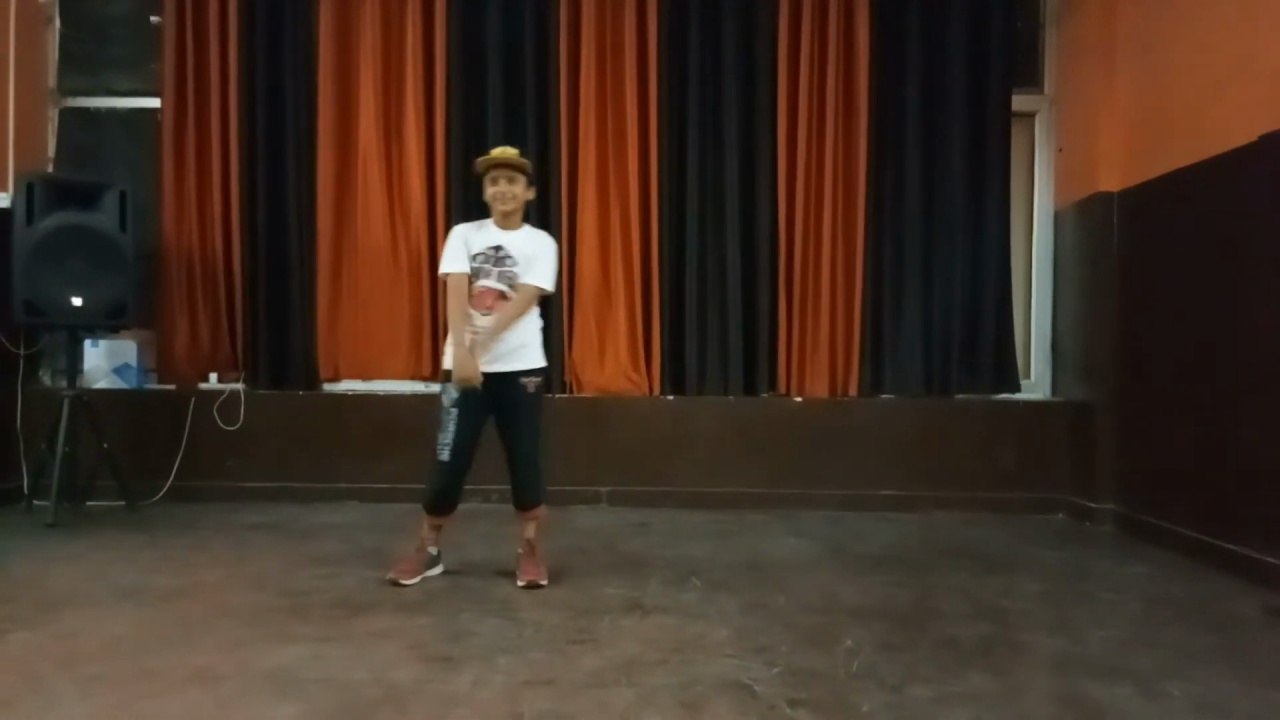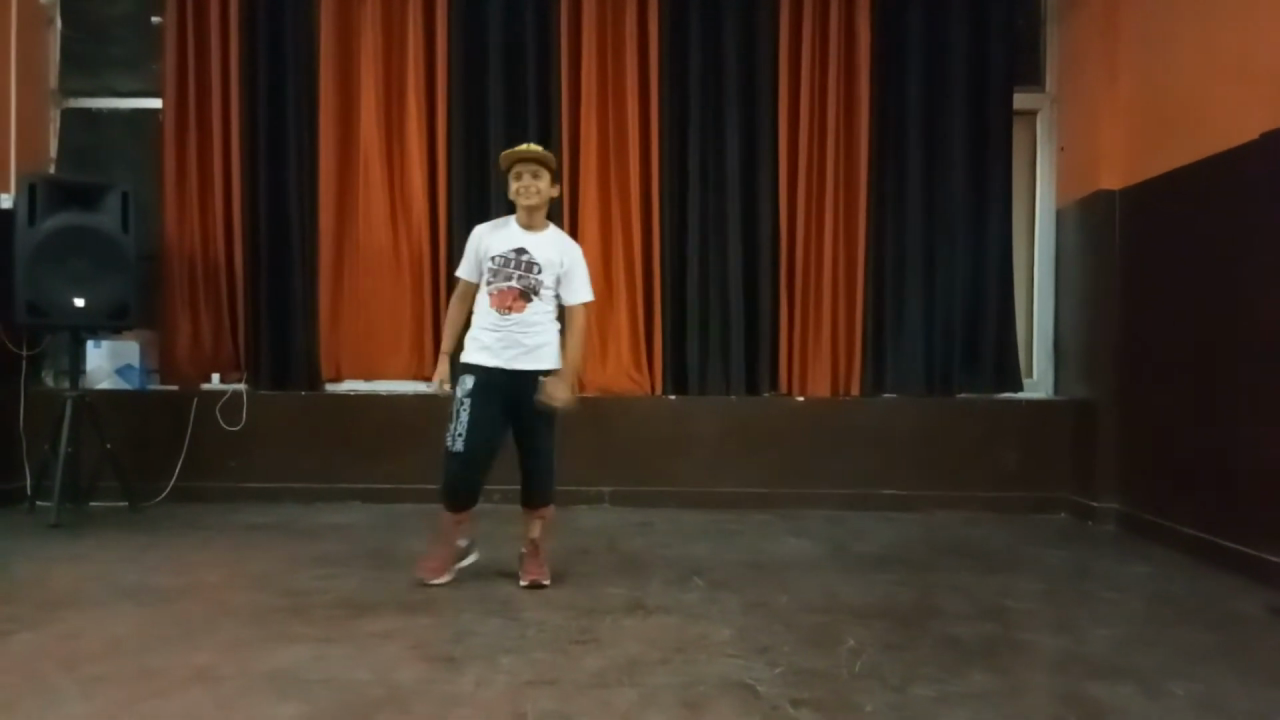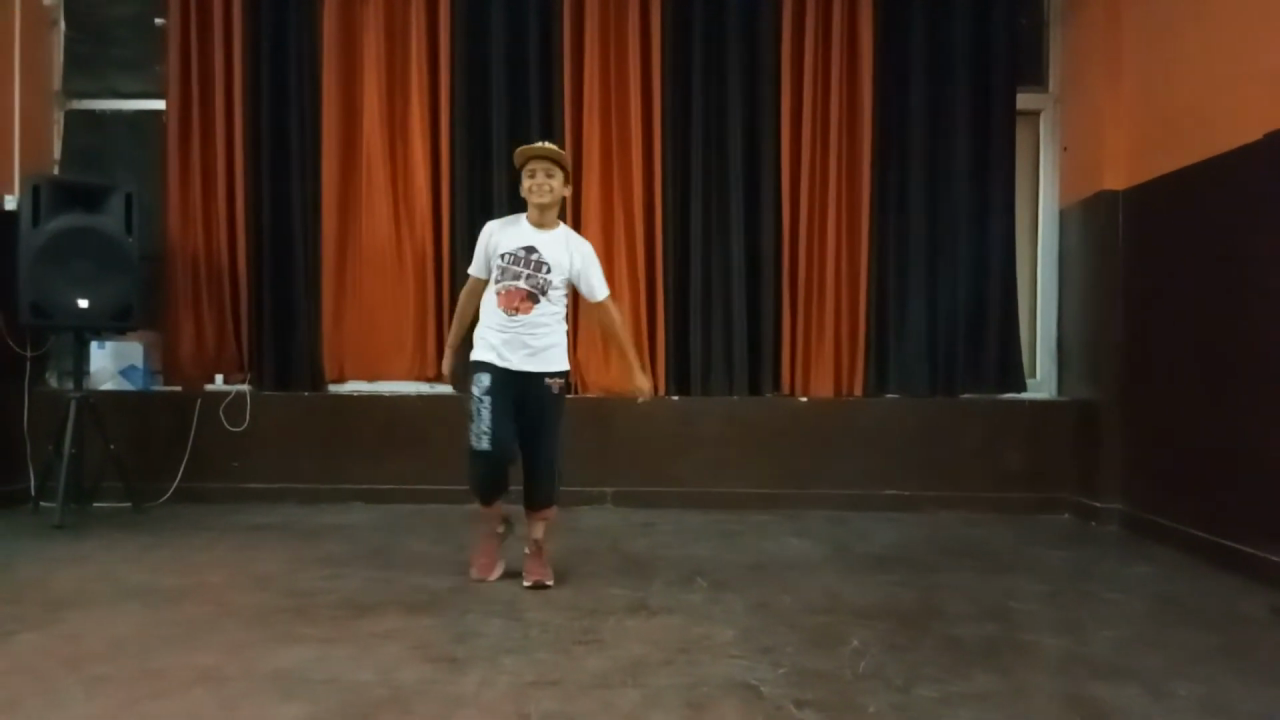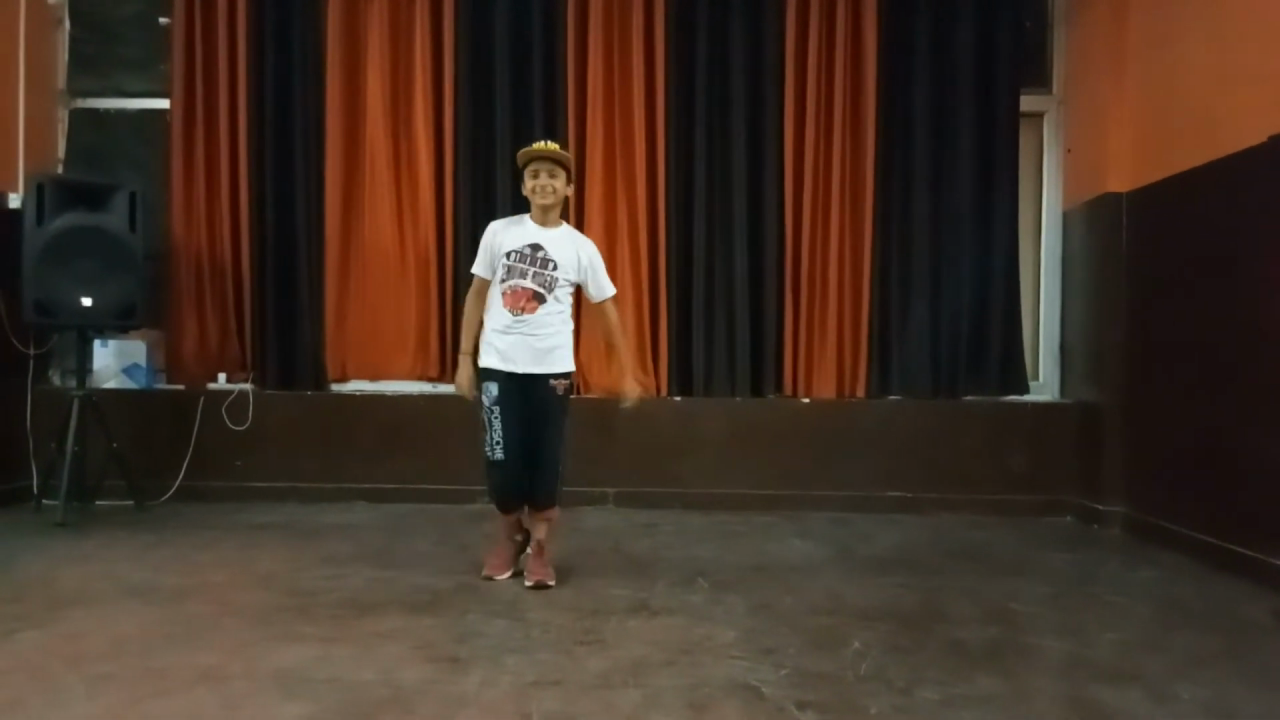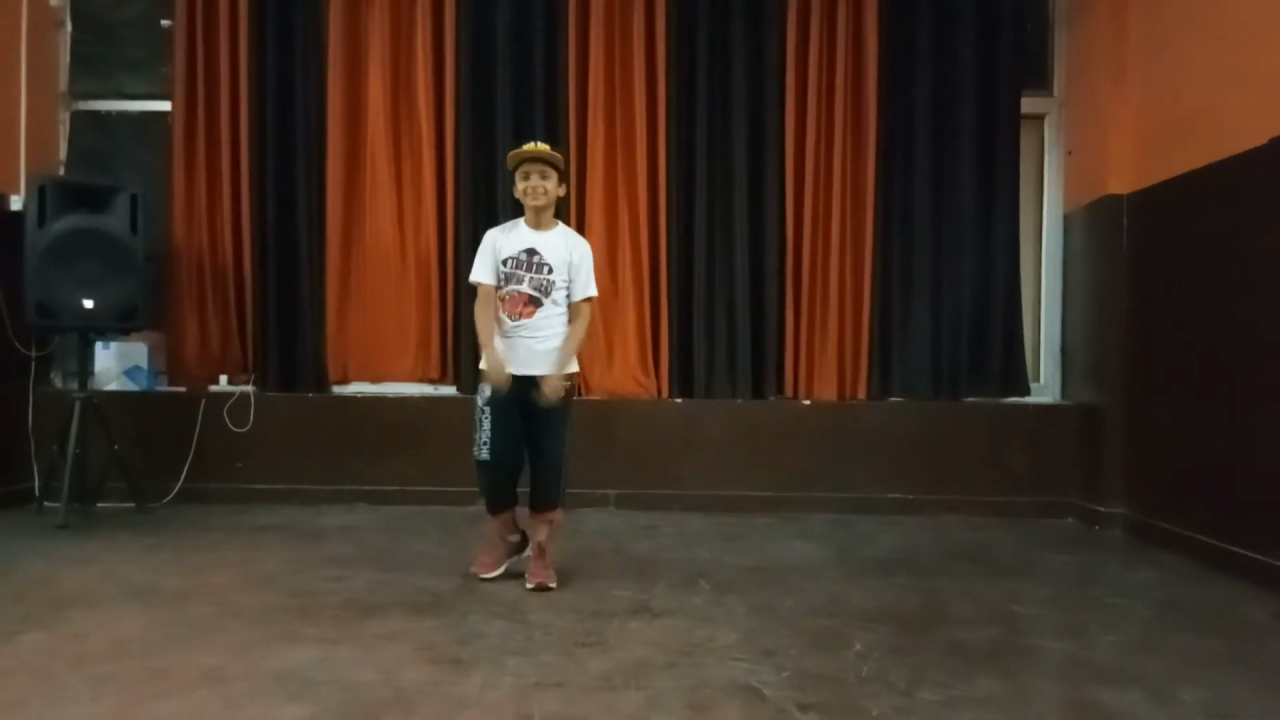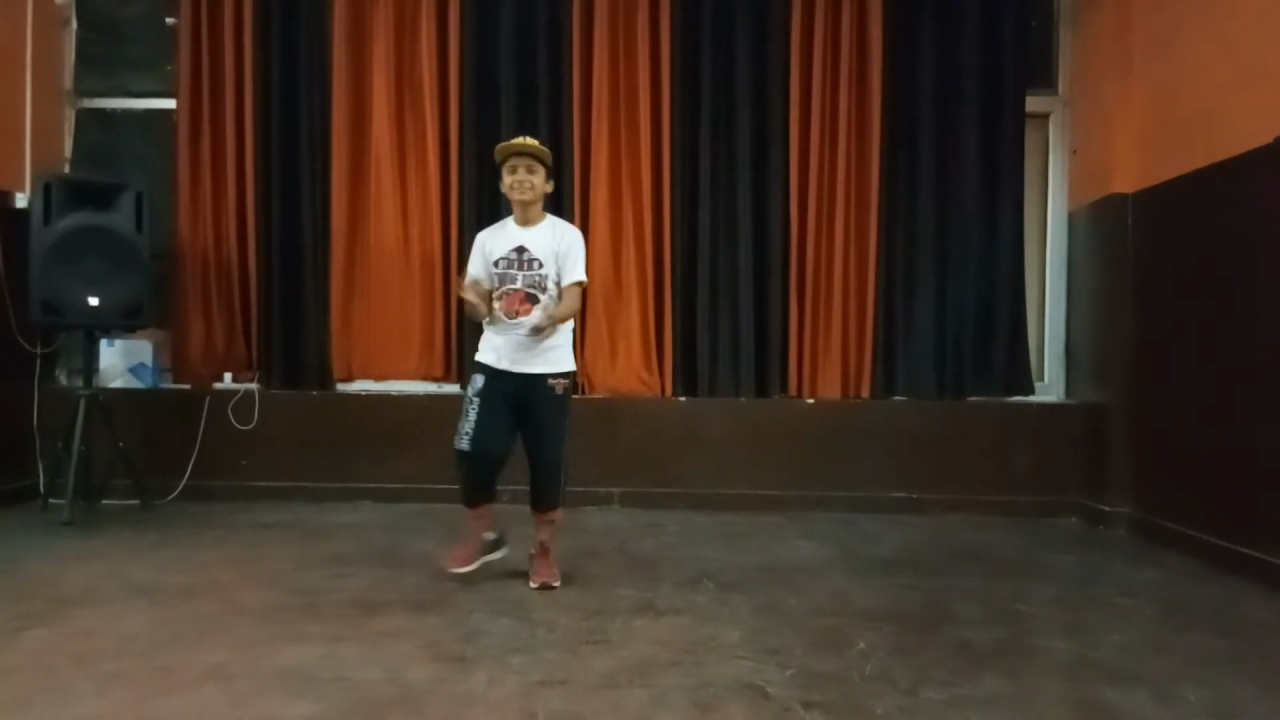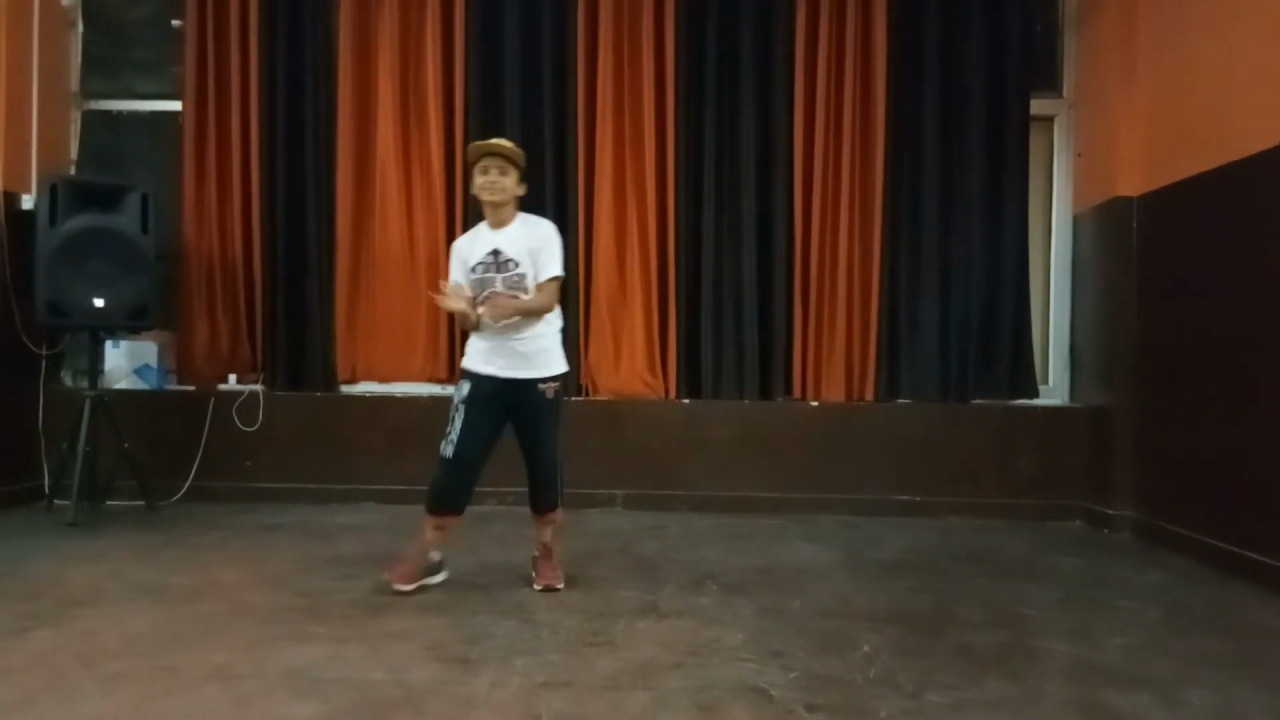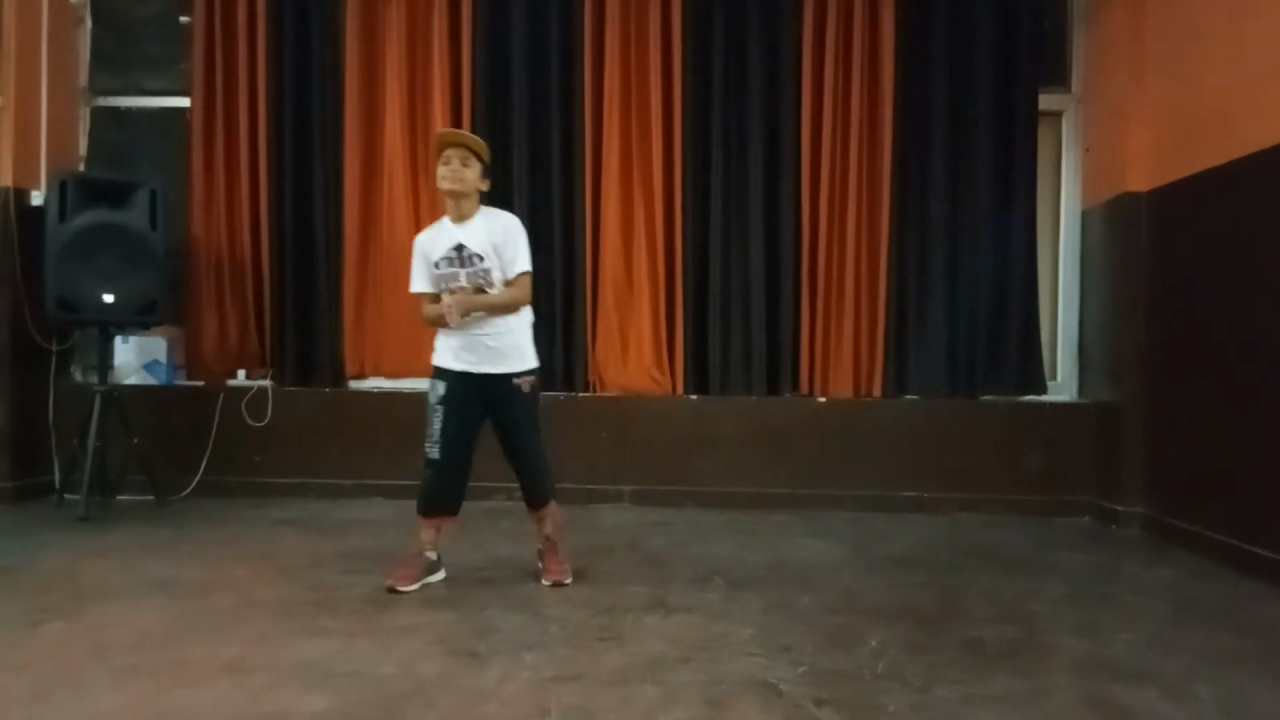
dt=0.2s
person 1, frame 1
left shoulder: (541, 243)
right shoulder: (463, 235)
left elbow: (523, 302)
right elbow: (456, 294)
left wrist: (481, 343)
right wrist: (462, 351)
left hip: (521, 367)
right hip: (464, 366)
left knee: (525, 461)
right knee: (450, 460)
left ankle: (530, 550)
right ankle: (427, 548)
person 1, frame 2
left shoulder: (566, 248)
right shoulder: (484, 234)
left elbow: (576, 317)
right elbow: (462, 297)
left wrist: (565, 377)
right wrist: (444, 357)
left hip: (538, 368)
right hip: (481, 362)
left knee: (537, 461)
right knee: (464, 455)
left ankle: (533, 550)
right ankle: (454, 542)
person 1, frame 3
left shoulder: (577, 248)
right shoulder: (495, 232)
left elbow: (605, 309)
right elbow: (473, 291)
left wrist: (635, 369)
right wrist: (450, 349)
left hip: (546, 368)
right hip: (491, 360)
left knee: (542, 462)
right knee: (489, 451)
left ankle: (536, 549)
right ankle: (493, 529)
person 1, frame 4
left shoulder: (580, 247)
right shoulder: (498, 232)
left elbow: (607, 307)
right elbow: (477, 296)
left wrist: (627, 373)
right wrist: (464, 360)
left hip: (552, 369)
right hip: (498, 366)
left knee: (545, 462)
right knee: (503, 461)
left ankle: (538, 549)
right ankle: (513, 536)
person 1, frame 5
left shoulder: (575, 246)
right shoulder: (495, 238)
left elbow: (581, 315)
right elbow: (484, 304)
left wrist: (561, 370)
right wrist: (491, 353)
left hip: (550, 371)
right hip: (500, 369)
left knee: (548, 464)
right knee: (493, 459)
left ankle: (539, 551)
right ankle: (505, 537)
person 1, frame 6
left shoulder: (566, 236)
right shoulder: (487, 239)
left elbow: (573, 301)
right elbow: (480, 301)
left wrist: (550, 318)
right wrist: (475, 301)
left hip: (548, 368)
right hip: (495, 363)
left knee: (547, 463)
right knee: (476, 451)
left ankle: (543, 551)
right ankle: (484, 534)
person 1, frame 7
left shoulder: (542, 232)
right shoulder: (464, 245)
left elbow: (548, 298)
right elbow: (468, 321)
left wrist: (514, 306)
right wrist: (459, 308)
left hip: (540, 370)
right hip: (483, 369)
left knee: (544, 465)
right knee: (456, 460)
left ankle: (546, 553)
right ankle: (428, 554)
person 1, frame 8
left shoulder: (506, 226)
right shoulder: (426, 240)
left elbow: (521, 293)
right elbow: (426, 310)
left wrist: (473, 302)
right wrist: (445, 310)
left hip: (512, 365)
right hip: (455, 366)
left knee: (529, 459)
right knee: (442, 460)
left ankle: (550, 546)
right ankle: (427, 554)
